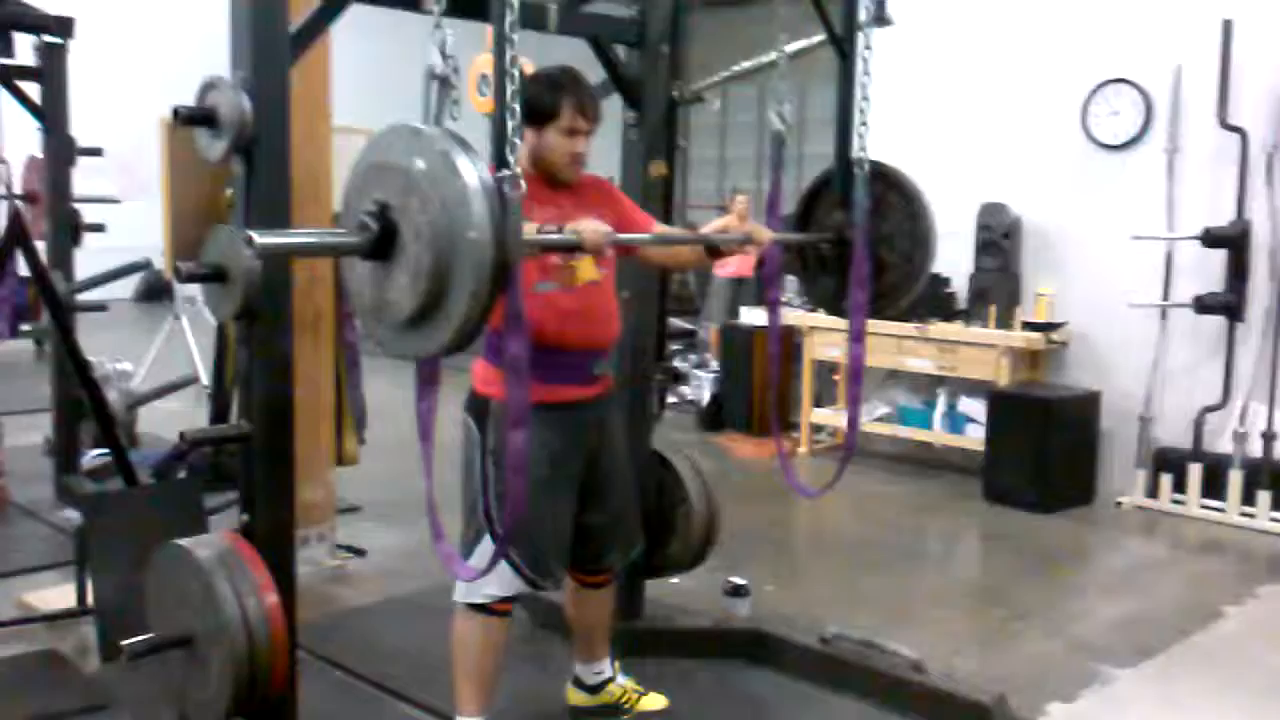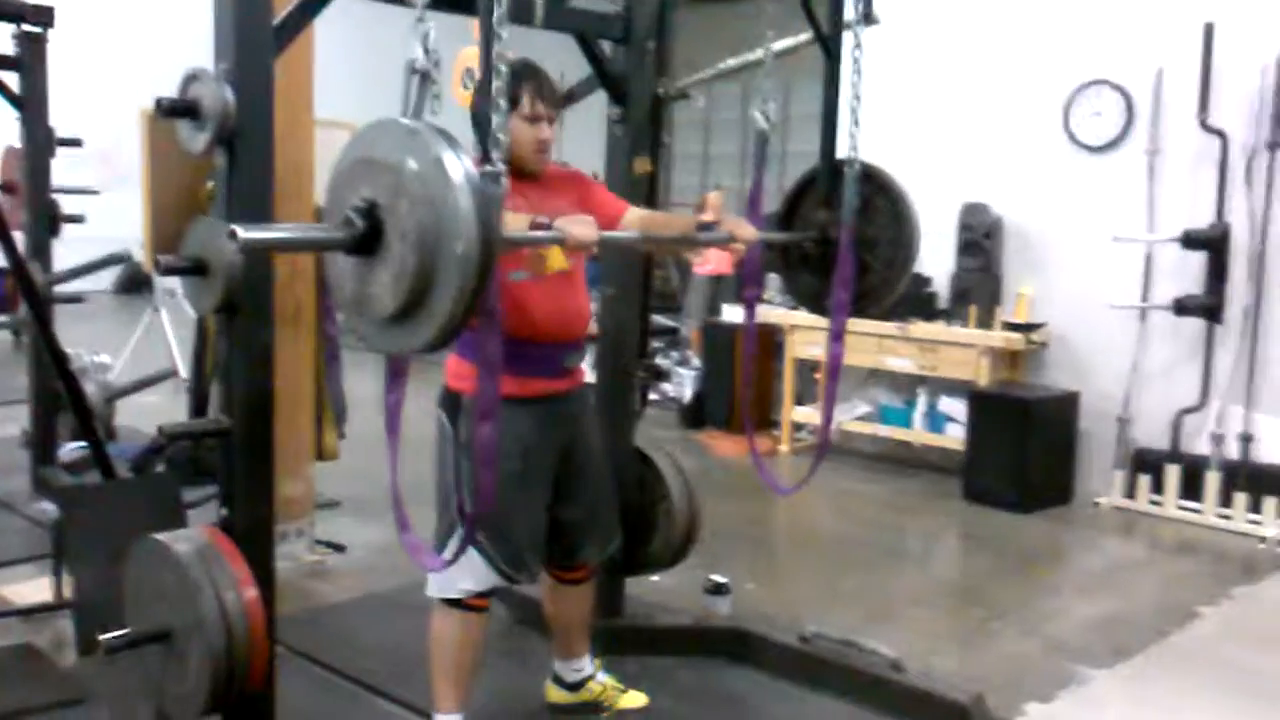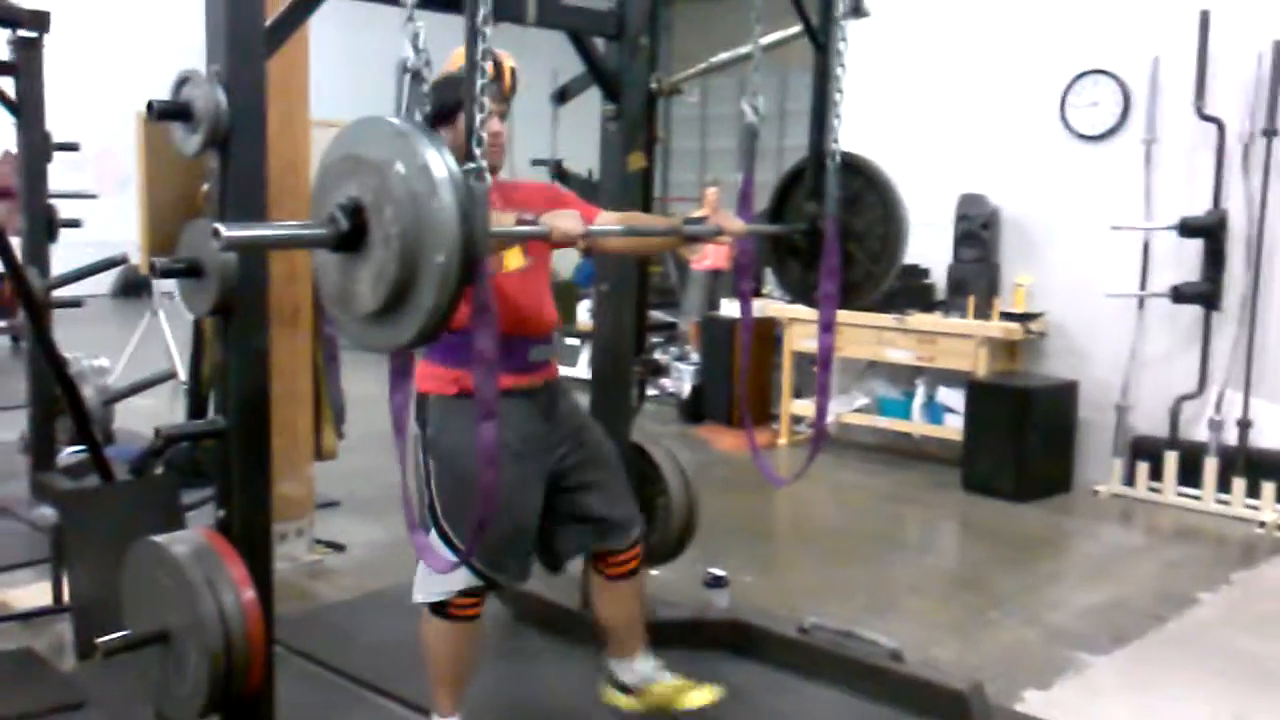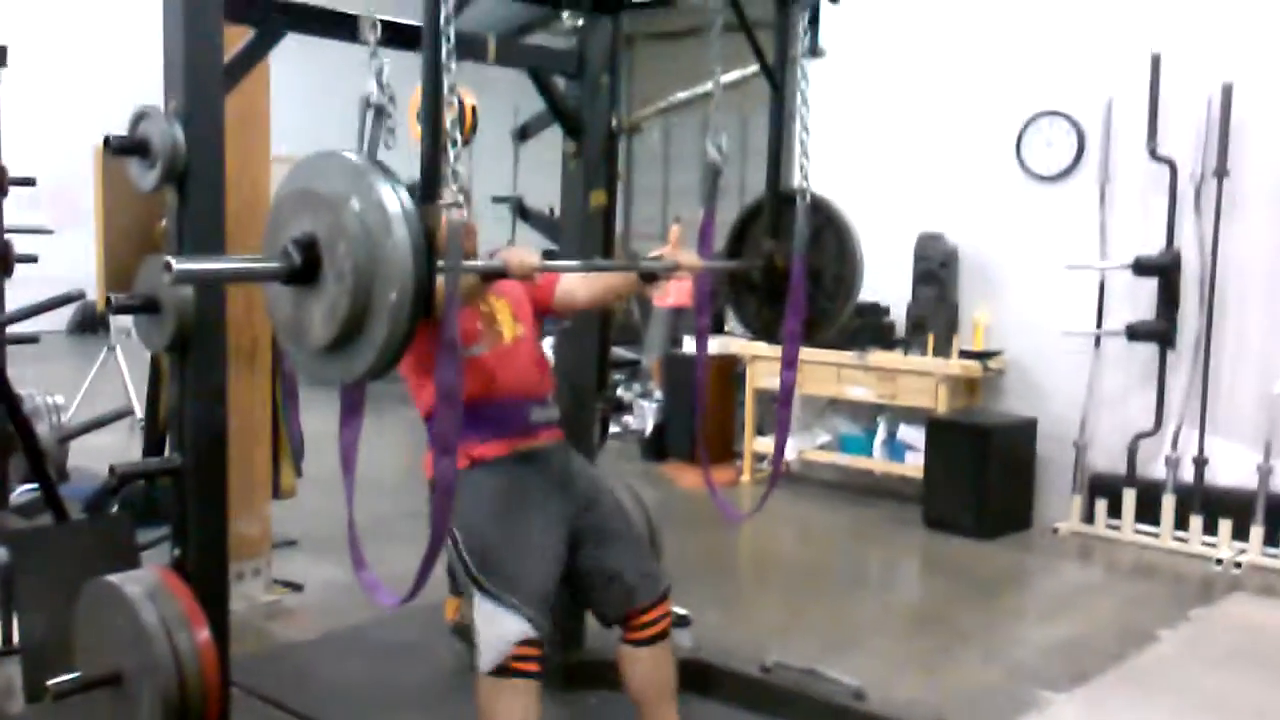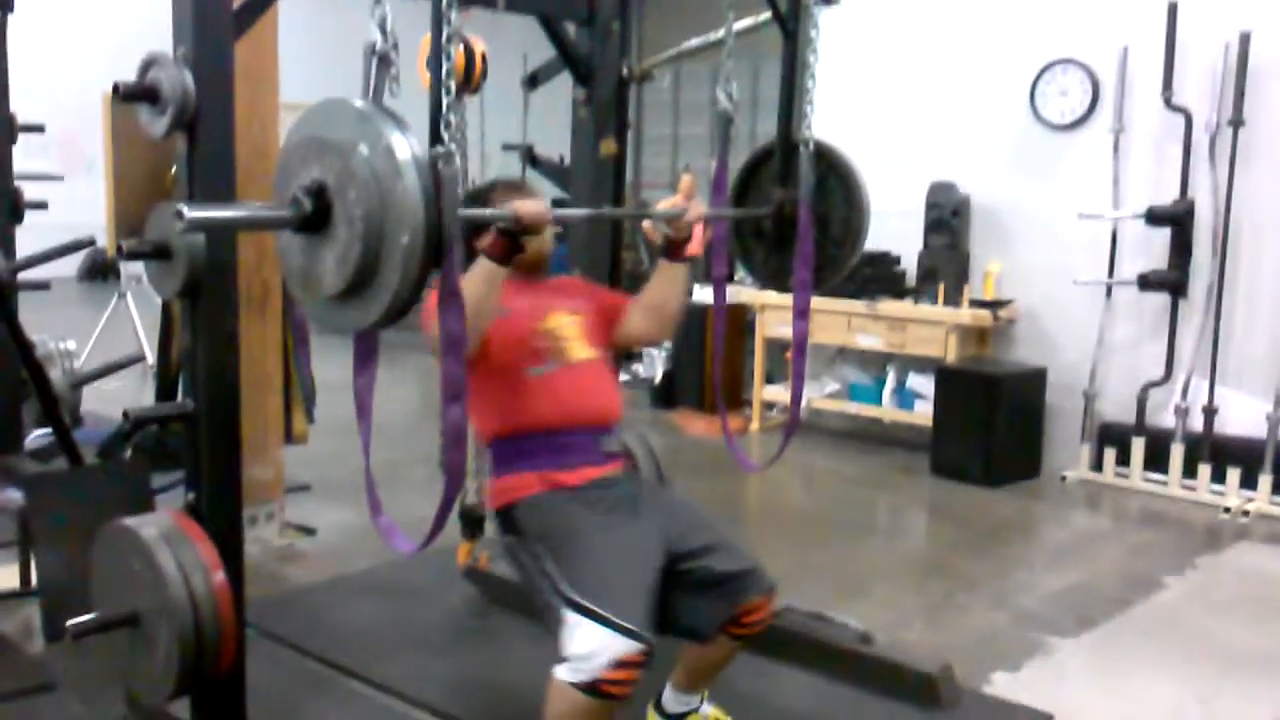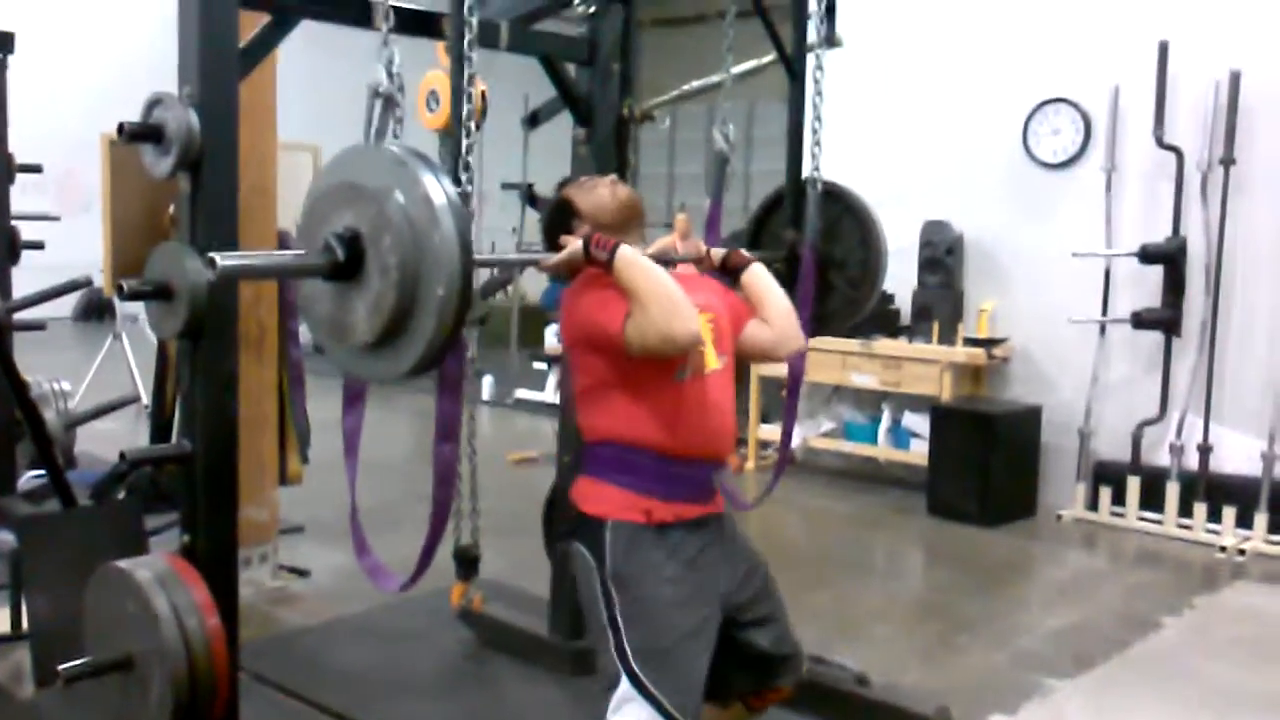
dt=0.5s
person 1, frame 1
left shoulder: (599, 194)
left elbow: (664, 247)
left wrist: (730, 239)
right wrist: (563, 232)
left hip: (593, 400)
left knee: (600, 551)
right knee: (496, 568)
person 1, frame 2
left shoulder: (570, 185)
left elbow: (641, 223)
left wrist: (713, 225)
right wrist: (550, 228)
left hip: (565, 393)
right hip: (491, 399)
left knee: (578, 547)
right knee: (470, 562)
person 1, frame 3
left shoulder: (532, 197)
left elbow: (612, 232)
left wrist: (693, 226)
right wrist: (537, 227)
left hip: (545, 393)
right hip: (467, 403)
left knee: (618, 536)
right knee: (460, 573)
person 1, frame 4
left shoulder: (511, 282)
left elbow: (583, 292)
right elbow: (433, 297)
left wrist: (652, 268)
right wrist: (494, 267)
left hip: (554, 459)
right hip: (478, 471)
left knee: (645, 601)
right knee: (514, 634)
person 1, frame 5
left shoulder: (569, 291)
right shoulder: (477, 291)
left elbow: (651, 325)
left wrist: (676, 243)
right wrist: (502, 246)
left hip: (618, 482)
right hip: (543, 498)
left knee: (744, 597)
right knee: (610, 648)
person 1, frame 6
left shoulder: (701, 288)
right shoulder: (595, 292)
left elbow: (785, 339)
right elbow: (677, 331)
left wrist: (736, 261)
right wrist: (610, 250)
left hip: (706, 519)
right hip: (627, 527)
left knee: (772, 668)
